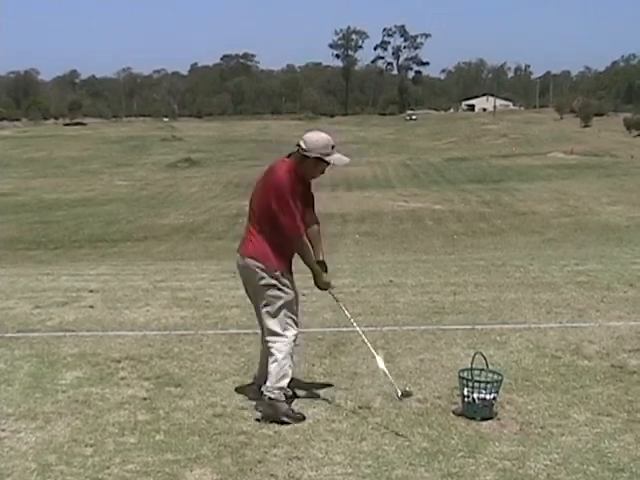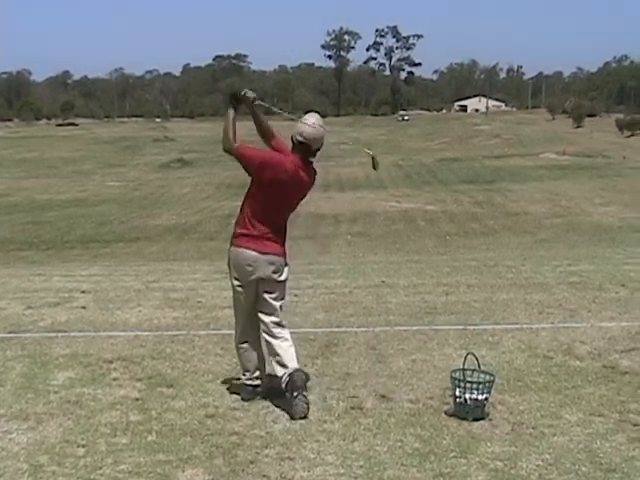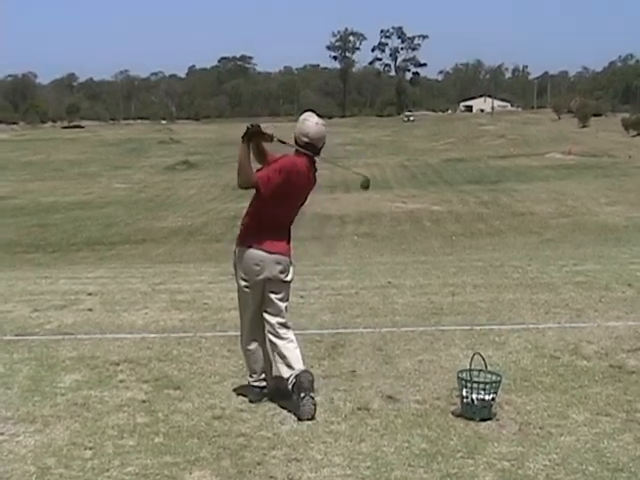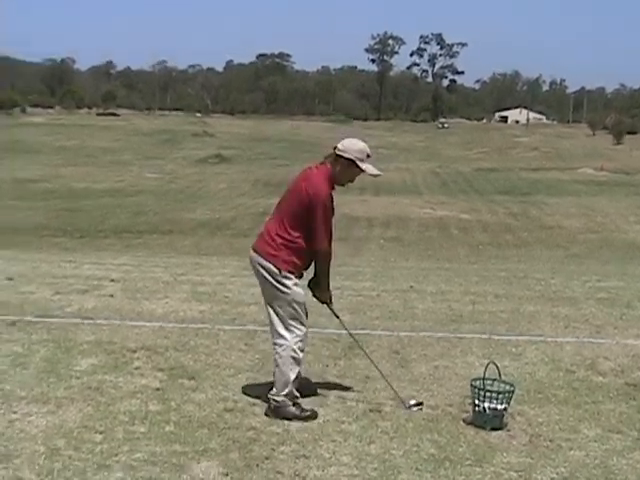
dt=0.5s
person 1, frame 1
left shoulder: (297, 176)
right shoulder: (283, 178)
left elbow: (311, 223)
right elbow: (295, 235)
left wrist: (320, 260)
right wrist: (315, 271)
left hip: (250, 258)
right hip: (269, 264)
left knee: (272, 324)
right knee: (282, 331)
left ankle: (265, 382)
right ankle: (273, 399)
person 1, frame 2
left shoulder: (276, 163)
right shoulder: (309, 175)
left elbow: (229, 146)
right elbow: (272, 139)
left wrist: (233, 108)
right wrist: (253, 108)
left hip: (243, 251)
right hip: (274, 256)
left knee: (246, 323)
right knee: (274, 323)
left ankle: (252, 381)
right ankle: (290, 376)
person 1, frame 3
left shoulder: (291, 166)
right shoulder: (308, 172)
left elbow: (245, 181)
right elbow: (267, 165)
left wrist: (247, 142)
right wrist: (256, 141)
left hip: (251, 252)
right hip: (279, 255)
left knee: (252, 325)
right knee: (278, 324)
left ankle: (259, 383)
right ankle: (297, 378)
person 1, frame 4
left shoulder: (313, 174)
right shoulder: (321, 192)
right elbow: (322, 246)
left wrist: (317, 279)
right wrist: (323, 286)
left hip: (266, 254)
right hip: (278, 264)
left knee: (290, 326)
right knee: (293, 332)
left ankle: (286, 380)
right ankle: (281, 400)
